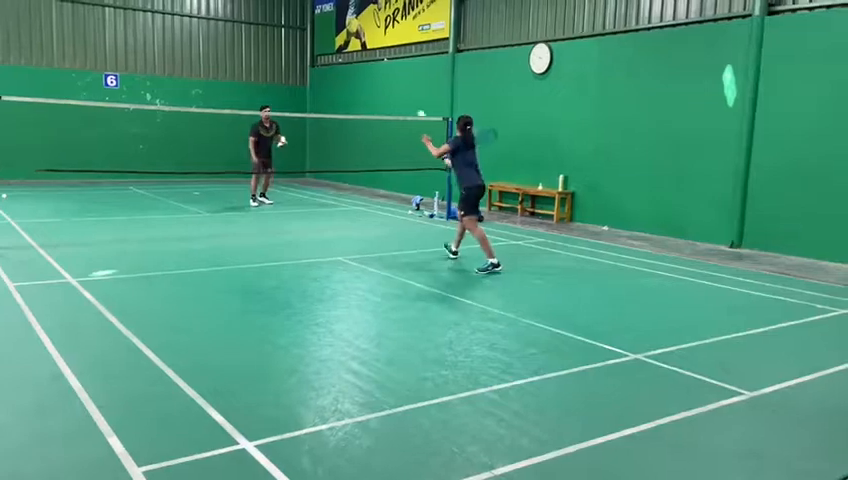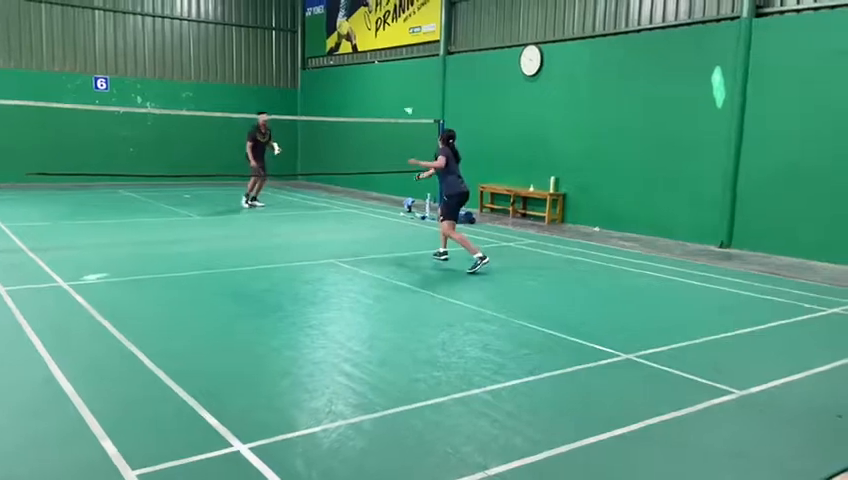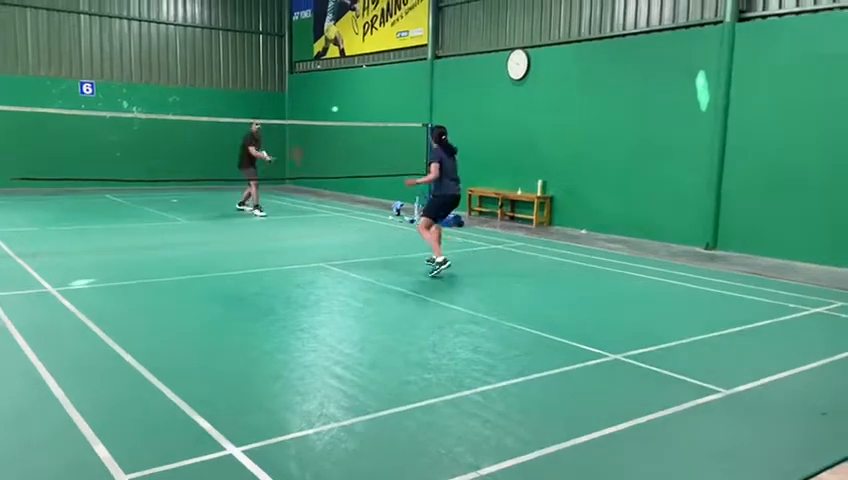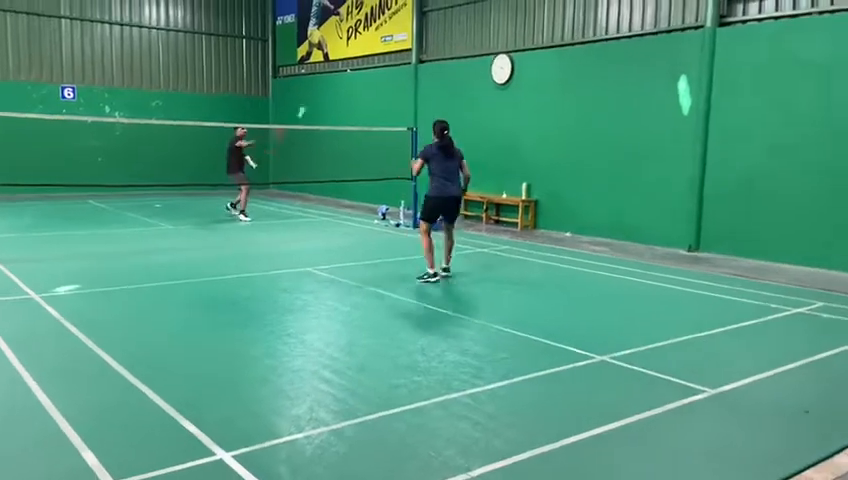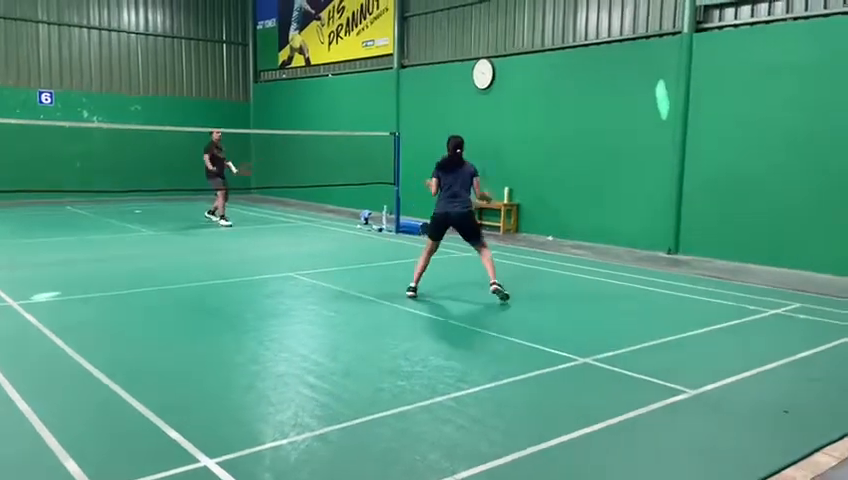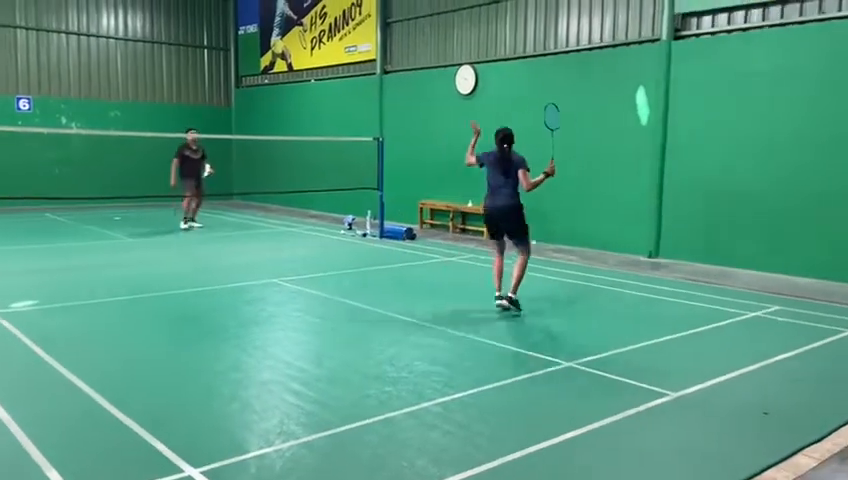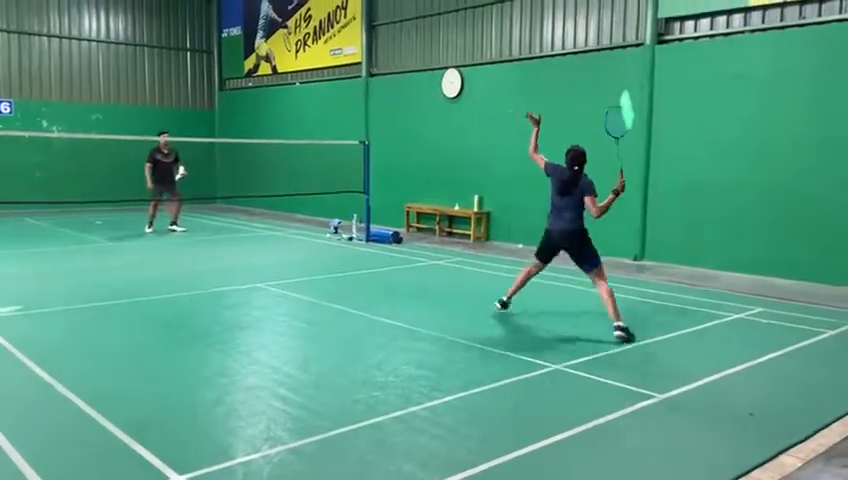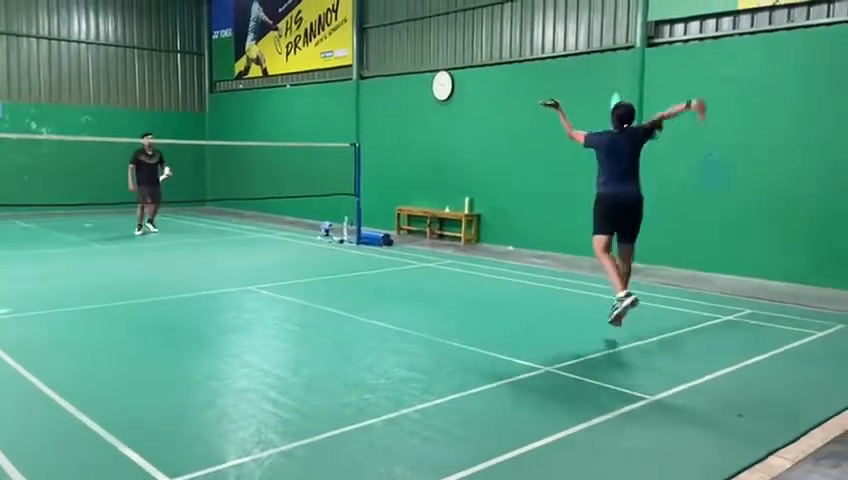
dt=0.3s
person 1, frame 1
left shoulder: (457, 140)
right shoulder: (468, 143)
left elbow: (438, 152)
left wrist: (428, 143)
right wrist: (448, 161)
left hip: (470, 187)
right hip: (475, 185)
left knee: (472, 225)
right knee: (462, 216)
left ankle: (493, 261)
right ankle: (454, 249)
person 1, frame 2
left shoulder: (443, 150)
right shoulder: (452, 153)
left elbow: (440, 164)
right elbow: (435, 170)
left wrist: (419, 163)
right wrist: (423, 175)
left hip: (454, 194)
right hip: (460, 192)
left knee: (448, 230)
right knee: (442, 214)
left ankle: (479, 256)
right ankle: (443, 251)
person 1, frame 3
left shoulder: (435, 152)
right shoulder: (451, 152)
left elbow: (434, 175)
left wrist: (416, 182)
left hip: (442, 195)
right hip: (455, 196)
left knee: (422, 227)
right knee: (435, 222)
left ankle: (441, 259)
right ankle: (435, 257)
person 1, frame 4
left shoulder: (429, 149)
right shoulder: (456, 151)
left elbow: (415, 172)
right elbow: (467, 175)
left wrist: (414, 164)
right wrist: (463, 190)
left hip: (436, 196)
right hip: (454, 197)
left knee: (425, 232)
right knee: (449, 231)
left ankle: (431, 272)
right ankle: (446, 267)
person 1, frame 5
left shoulder: (441, 165)
right shoulder: (470, 167)
left elbow: (434, 191)
right elbow: (479, 195)
left wrist: (430, 184)
right wrist: (489, 199)
left hip: (442, 214)
right hip: (463, 214)
left knee: (428, 251)
right knee: (483, 250)
left ankle: (412, 287)
right ankle: (494, 284)
person 1, frame 6
left shoulder: (488, 156)
right shoulder: (518, 160)
left elbow: (468, 160)
right elbow: (527, 186)
left wrist: (475, 137)
right wrist: (546, 174)
left hip: (490, 209)
right hip: (510, 210)
left knee: (499, 253)
right knee: (524, 254)
left ankle: (499, 295)
right ankle: (511, 296)
person 1, frame 7
left shoulder: (555, 172)
right shoulder: (586, 182)
left elbow: (533, 154)
right elbow: (596, 212)
left wrist: (536, 127)
right wrist: (616, 192)
left hip: (553, 232)
right hip: (575, 235)
left knee: (534, 268)
right knee: (601, 279)
left ankle: (505, 299)
right ankle: (618, 325)
person 1, frame 8
left shoulder: (602, 138)
right shoulder: (639, 134)
left elbow: (572, 133)
right elbow: (661, 116)
left wrist: (559, 110)
right wrist: (690, 105)
left hip: (607, 200)
right hip: (632, 201)
left knee: (601, 250)
right knee: (625, 257)
left ankle: (623, 296)
right ankle: (623, 298)
